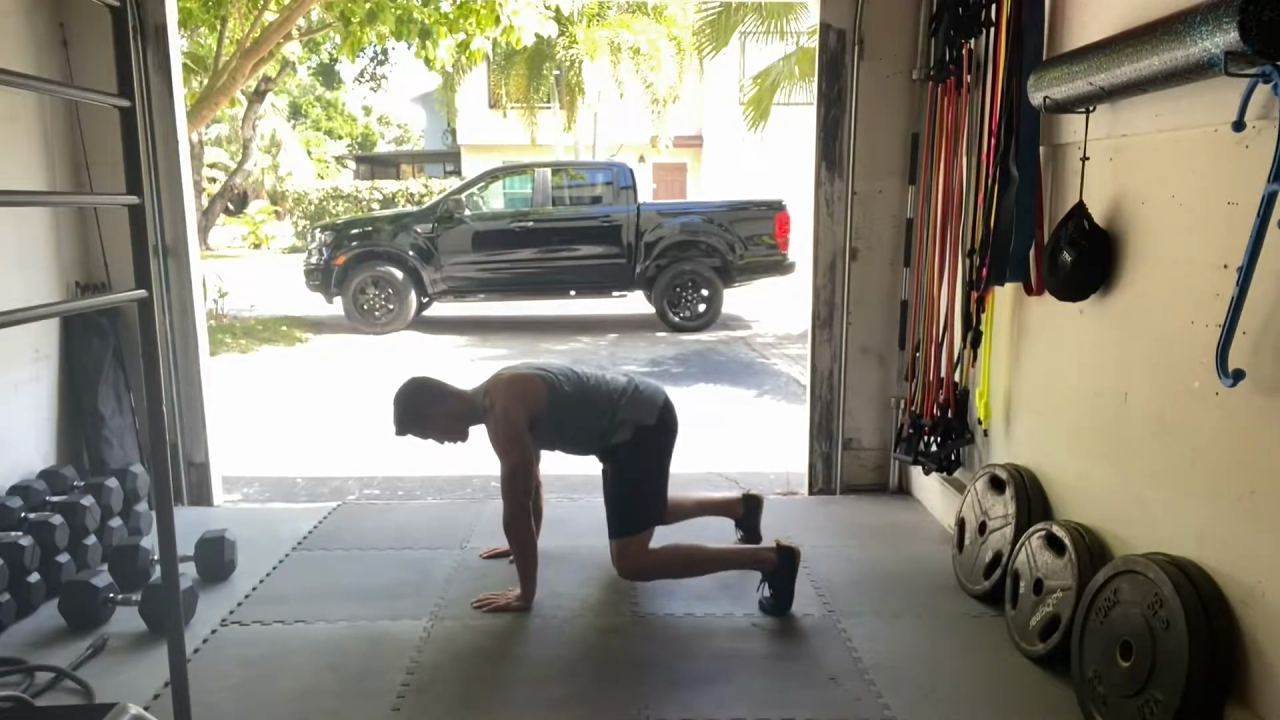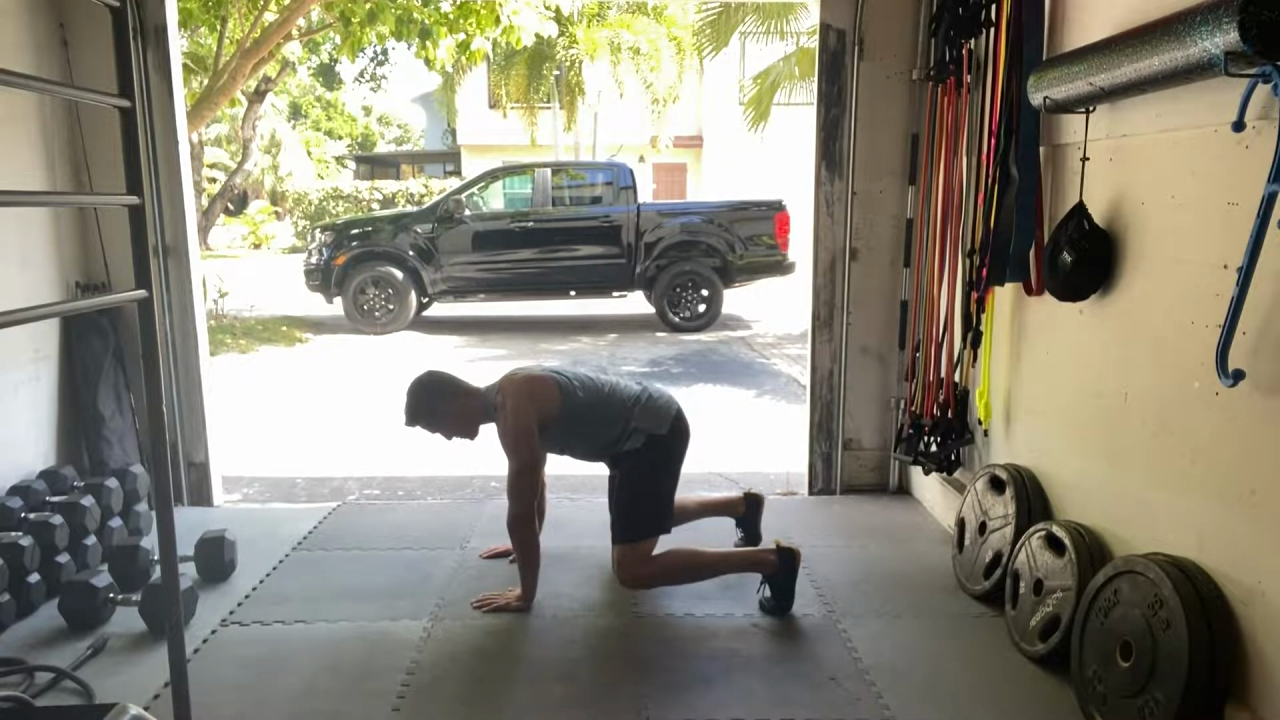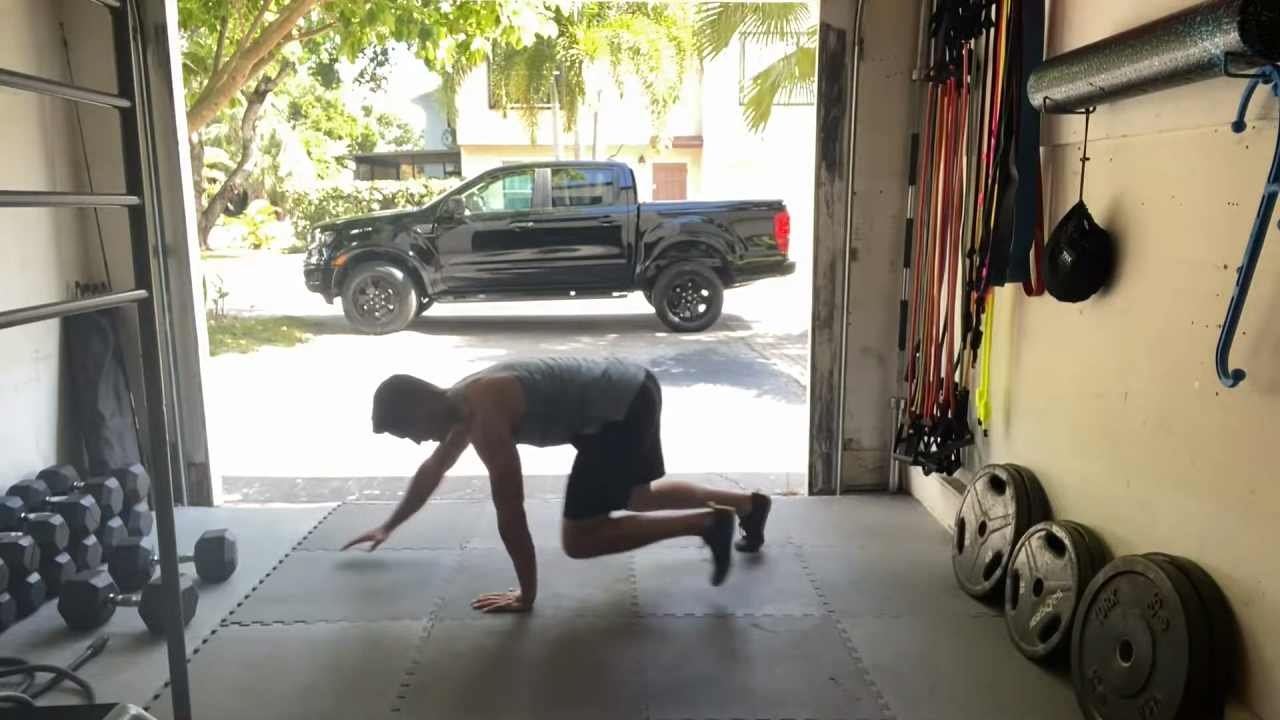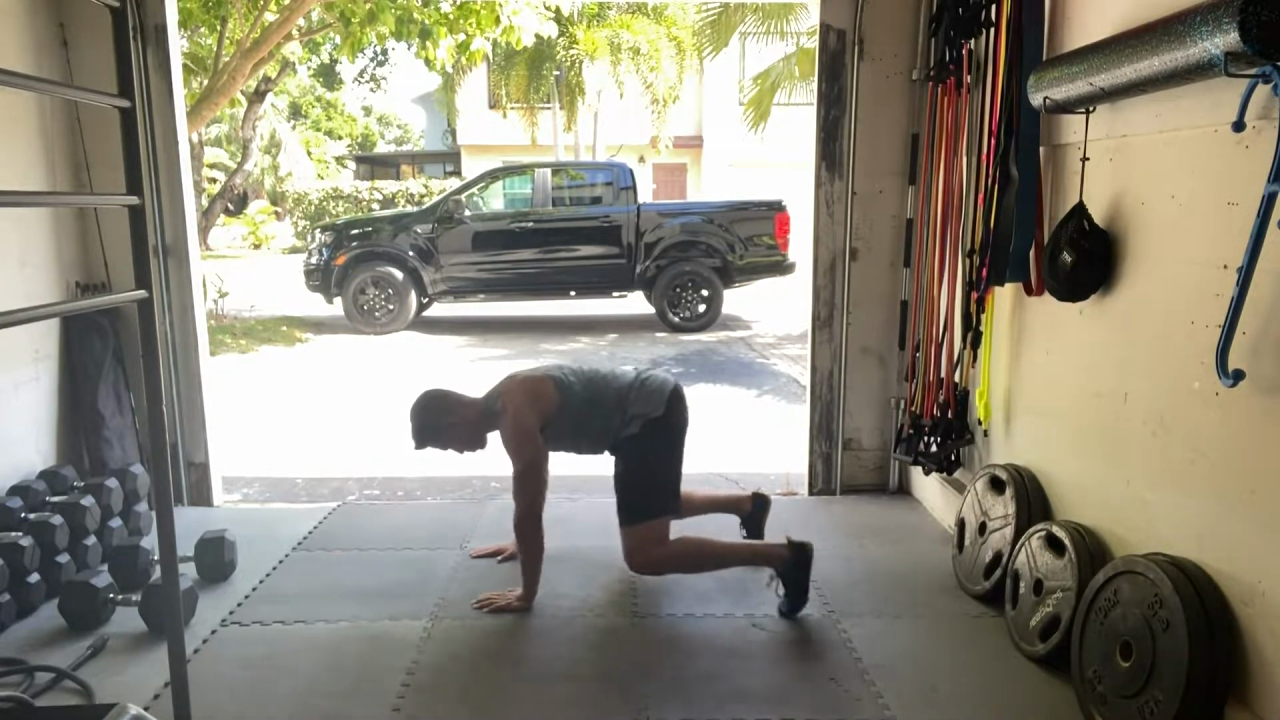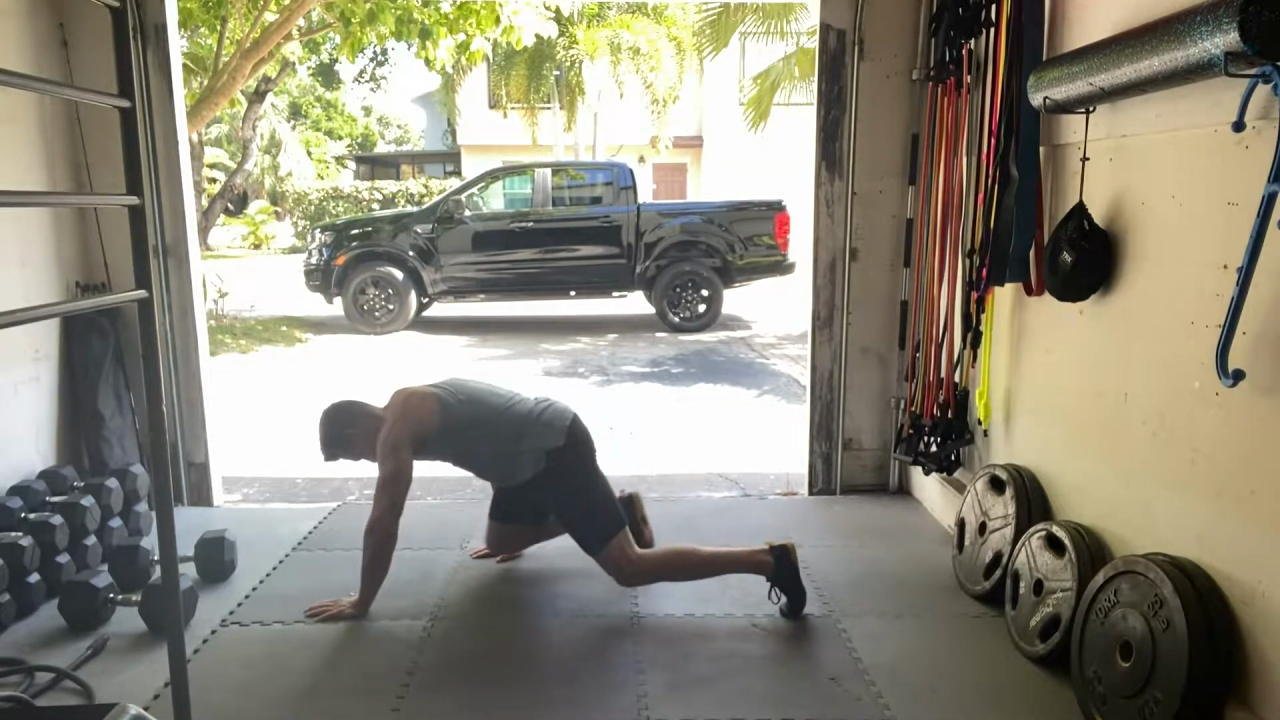
dt=1s
person 1, frame 1
left shoulder: (502, 413)
right shoulder: (497, 396)
left elbow: (516, 510)
right elbow: (530, 481)
left wrist: (526, 594)
right wrist: (527, 543)
left hip: (641, 424)
right hip: (640, 412)
left knee: (631, 562)
right knee: (643, 512)
left ankle: (772, 558)
right ankle: (740, 506)
person 1, frame 2
left shoulder: (513, 413)
right shoulder: (510, 394)
left elbow: (521, 511)
right elbow: (535, 482)
left wrist: (526, 594)
right wrist: (527, 543)
left hip: (653, 432)
right hip: (647, 423)
left knee: (632, 570)
right knee: (637, 518)
left ankle: (771, 560)
right ankle: (741, 505)
person 1, frame 3
left shoulder: (483, 415)
right shoulder: (465, 400)
left elbow: (511, 514)
right elbow: (433, 469)
left wrist: (527, 594)
right wrist: (387, 526)
left hip: (619, 407)
right hip: (628, 389)
left knee: (579, 538)
right knee: (637, 496)
left ankle: (709, 522)
right ankle: (747, 505)
person 1, frame 4
left shoulder: (514, 417)
right shoulder: (507, 401)
left elbow: (528, 510)
left wrist: (526, 595)
right wrist: (518, 543)
left hip: (652, 413)
right hip: (650, 407)
left knee: (646, 556)
right knee: (651, 505)
left ankle: (784, 556)
right ankle: (750, 505)
person 1, frame 5
left shoulder: (395, 426)
right shoulder: (422, 405)
left elbow: (383, 523)
left wrist: (361, 602)
right wrist: (514, 544)
left hip: (553, 452)
right hip: (542, 443)
left knee: (630, 568)
right knee: (499, 540)
left ankle: (769, 560)
right ankle: (616, 509)
